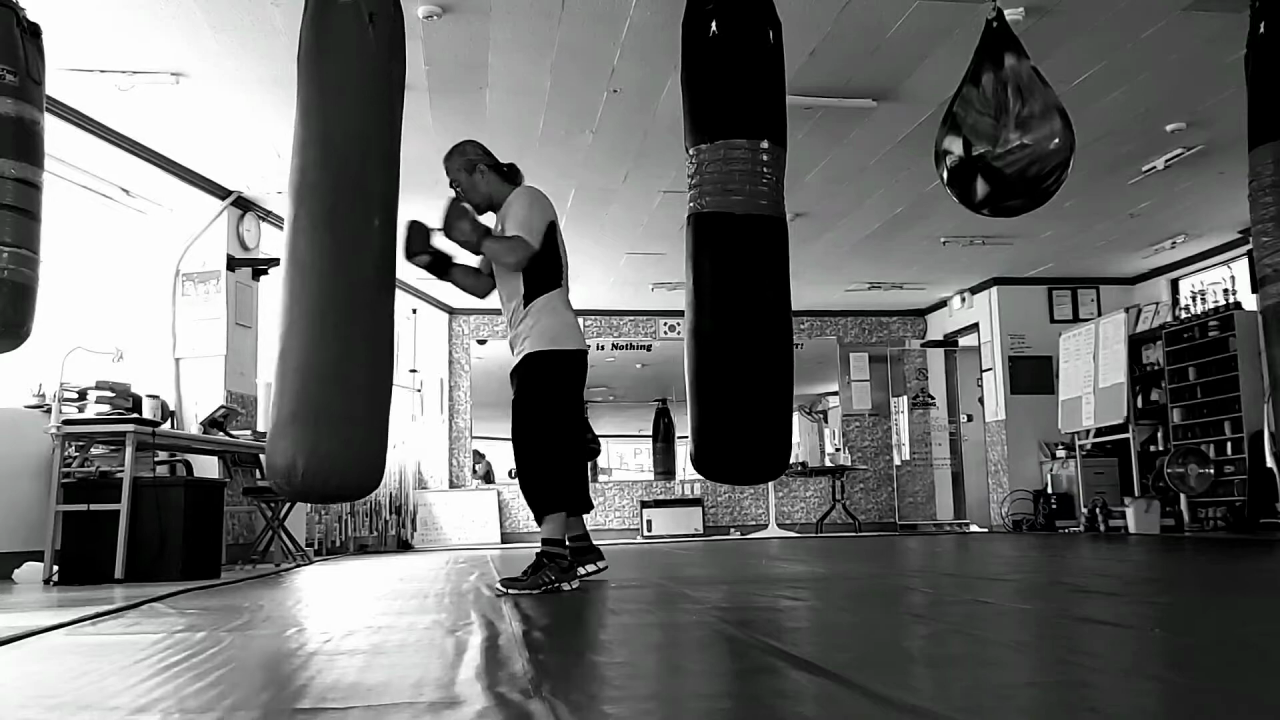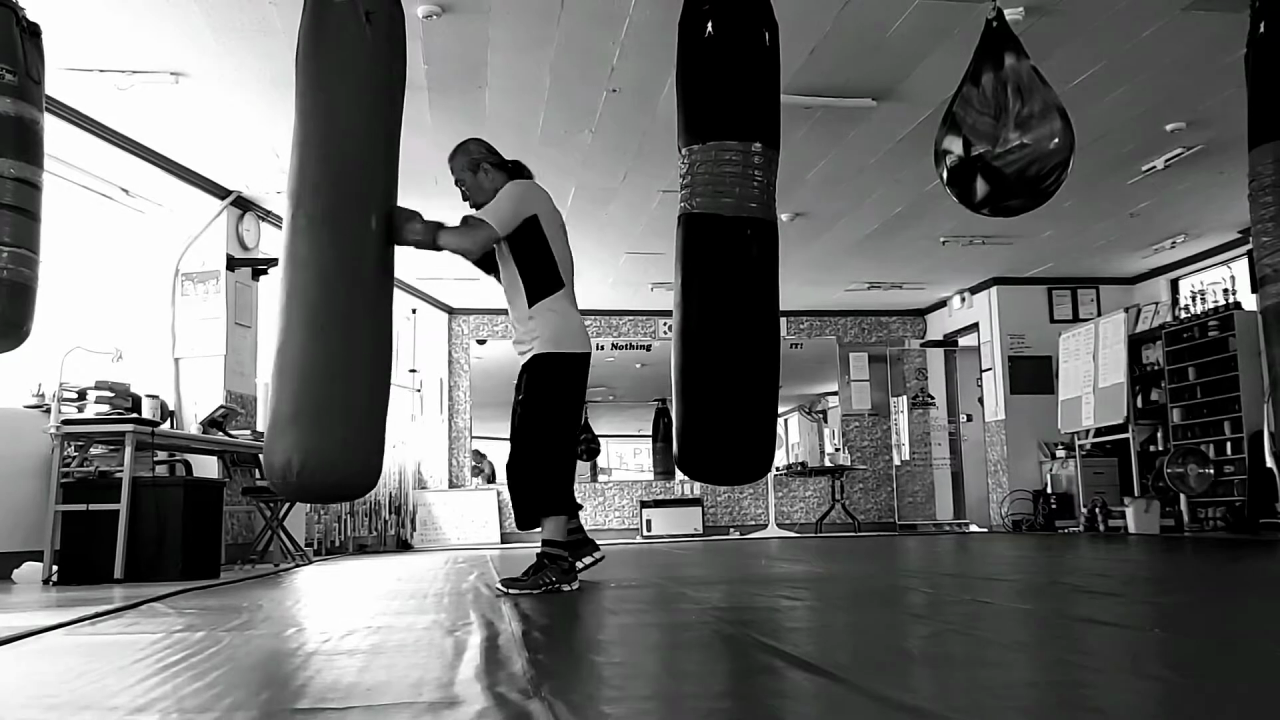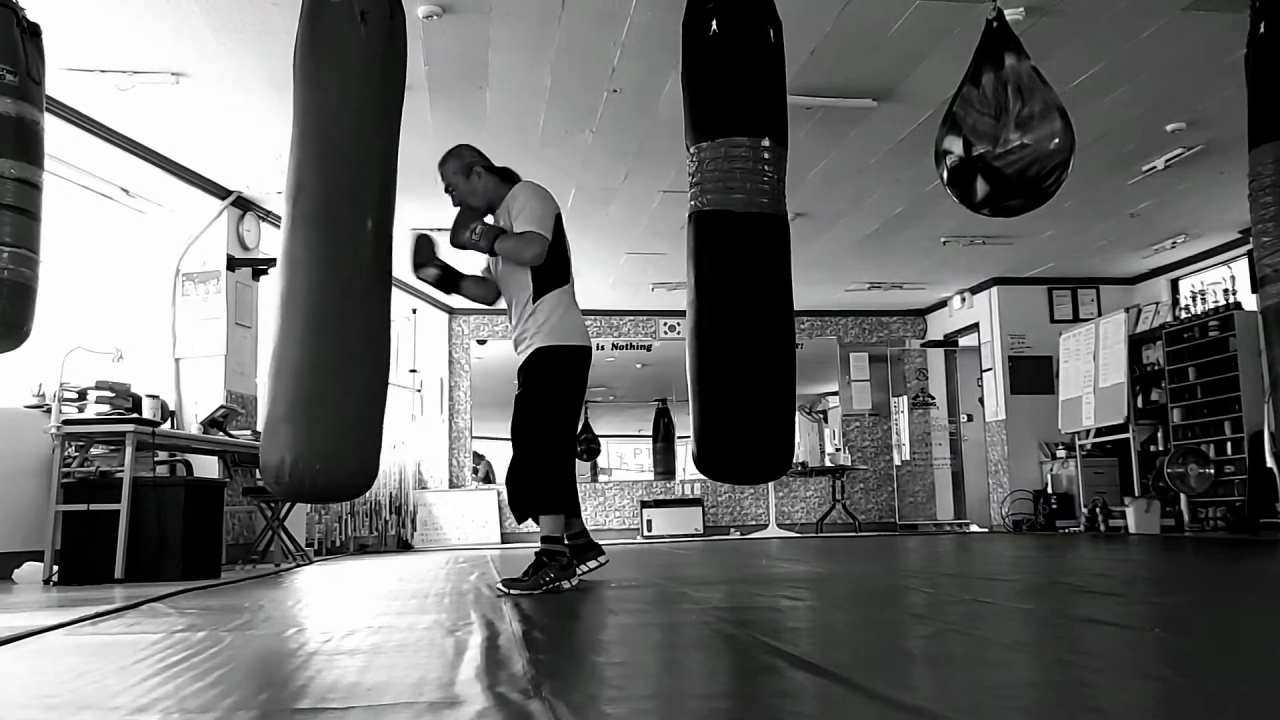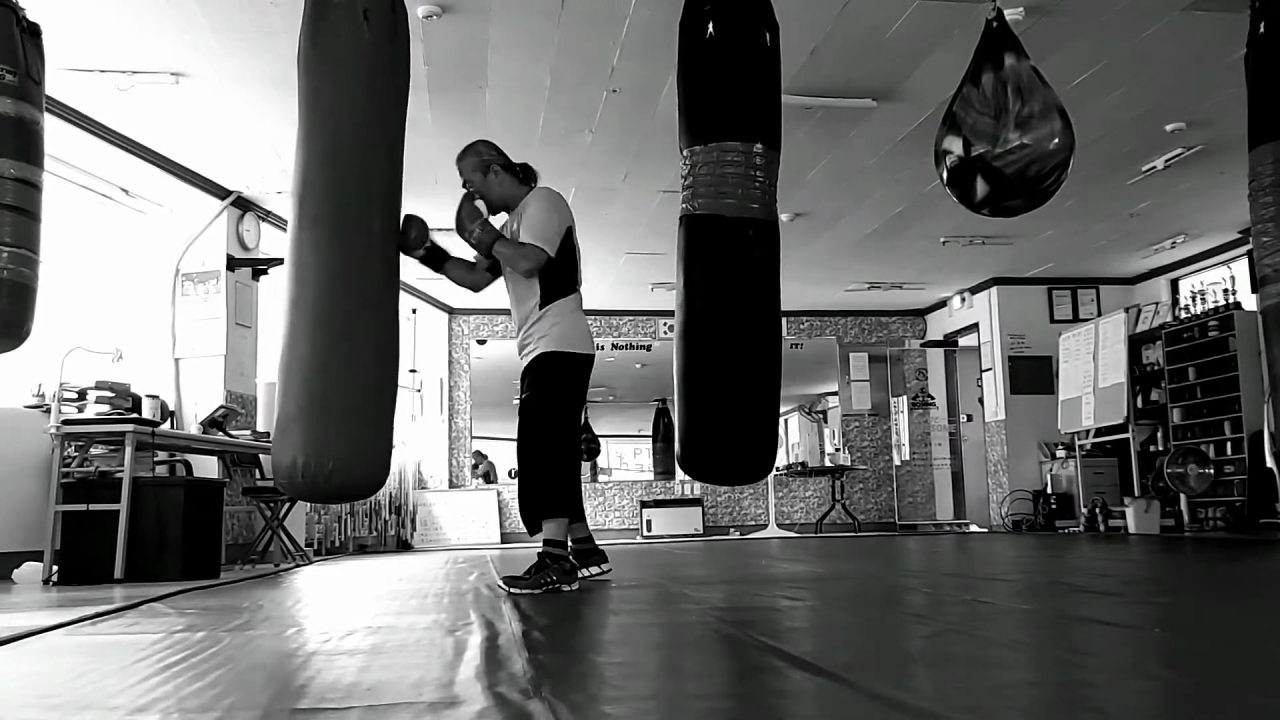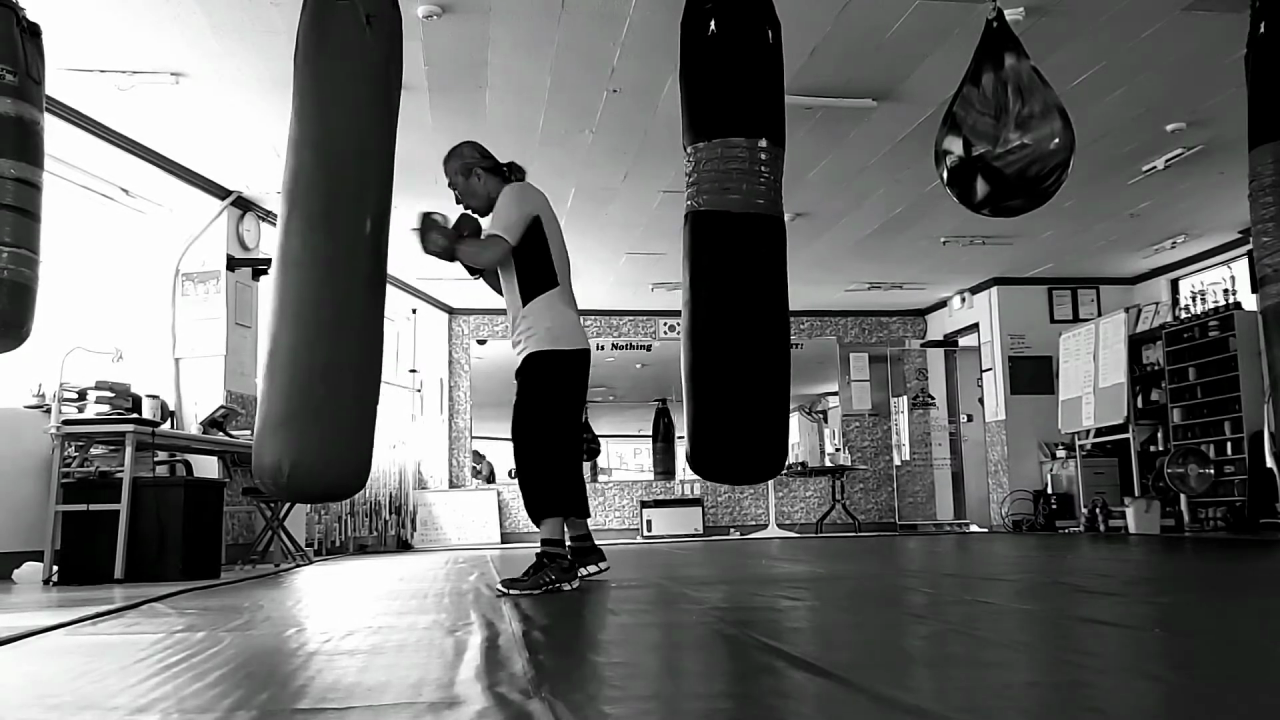
dt=1s
person 1, frame 1
left shoulder: (526, 199)
right shoulder: (510, 214)
left elbow: (517, 257)
right elbow: (482, 286)
left wrist: (471, 234)
right wrist: (431, 260)
left hip: (550, 346)
right hip: (536, 351)
left knee: (543, 448)
right knee: (541, 450)
left ankle: (555, 559)
right ankle: (578, 548)
person 1, frame 2
left shoulder: (520, 193)
right shoulder: (523, 203)
left elbow: (472, 237)
right elbow: (521, 275)
left wrist: (415, 228)
right wrist: (480, 254)
left hip: (553, 348)
right hip: (549, 350)
left knee: (538, 451)
right knee: (546, 452)
left ankle: (554, 560)
right ankle: (575, 544)
person 1, frame 3
left shoulder: (526, 195)
right shoulder: (504, 214)
left elbow: (536, 251)
right elbow: (490, 290)
left wrist: (483, 237)
right wrist: (439, 274)
left hip: (557, 343)
right hip: (542, 347)
left knee: (538, 447)
right knee: (542, 448)
left ankle: (553, 559)
right ankle: (579, 546)
person 1, frame 4
left shoulder: (543, 200)
right shoulder: (517, 220)
left elbow: (529, 261)
right elbow: (476, 280)
left wrist: (481, 235)
right wrist: (425, 250)
left hip: (558, 348)
right hip: (543, 352)
left knee: (542, 450)
right knee: (549, 452)
left ankle: (556, 560)
right ankle: (581, 551)
person 1, frame 5
left shoulder: (516, 195)
right shoulder: (519, 205)
left elbow: (491, 255)
right elbow: (512, 277)
left wrist: (452, 246)
right wrist: (466, 249)
left hip: (550, 347)
right hip: (558, 347)
left knee: (539, 450)
right knee: (555, 451)
left ankle: (555, 558)
right ankle: (582, 549)
